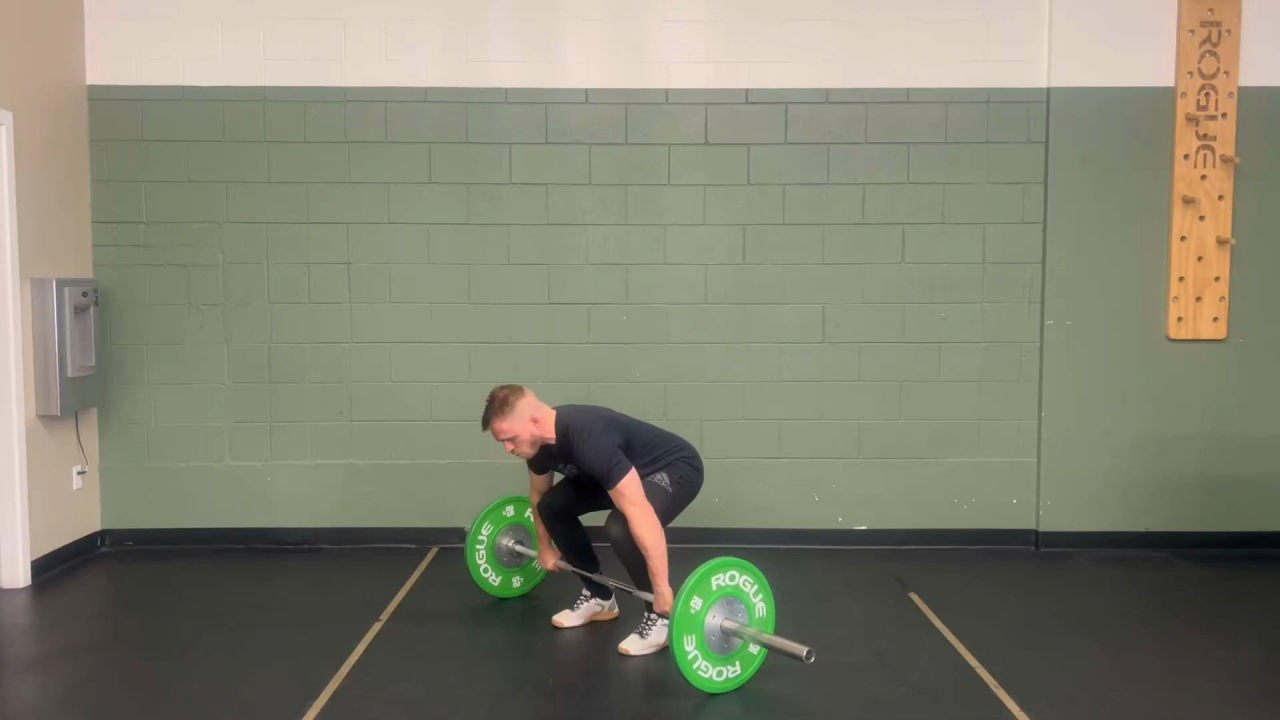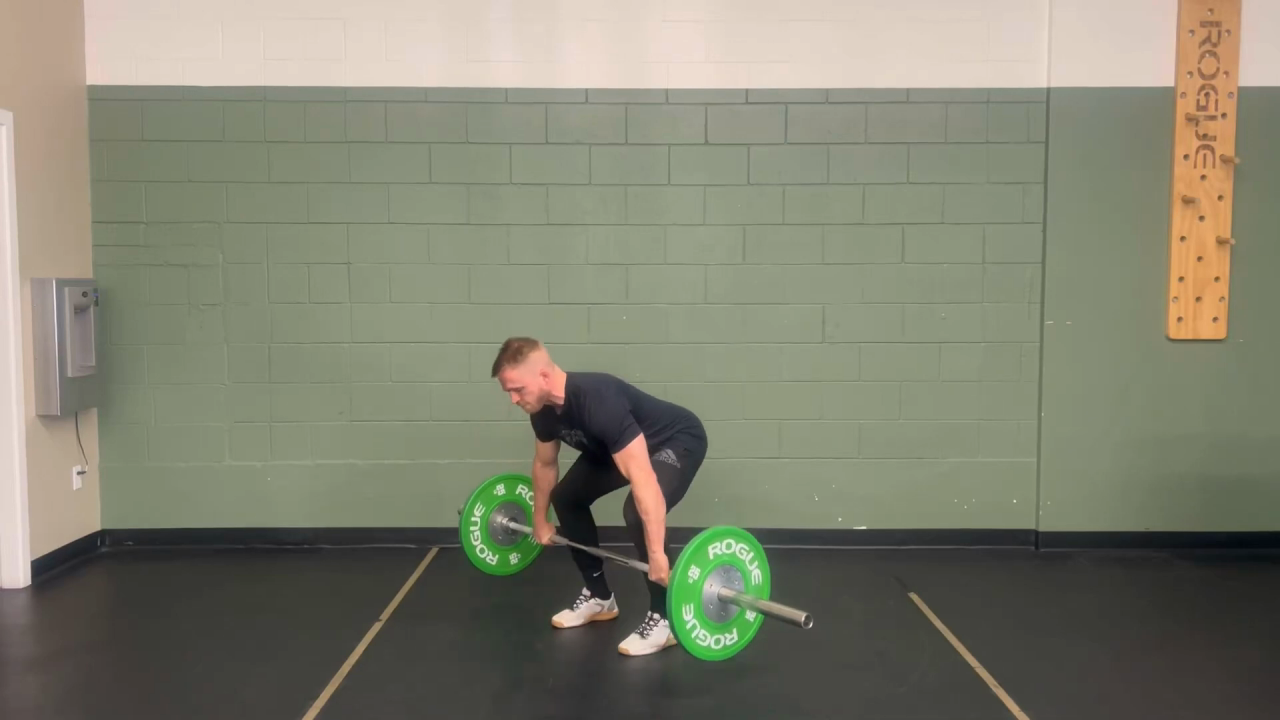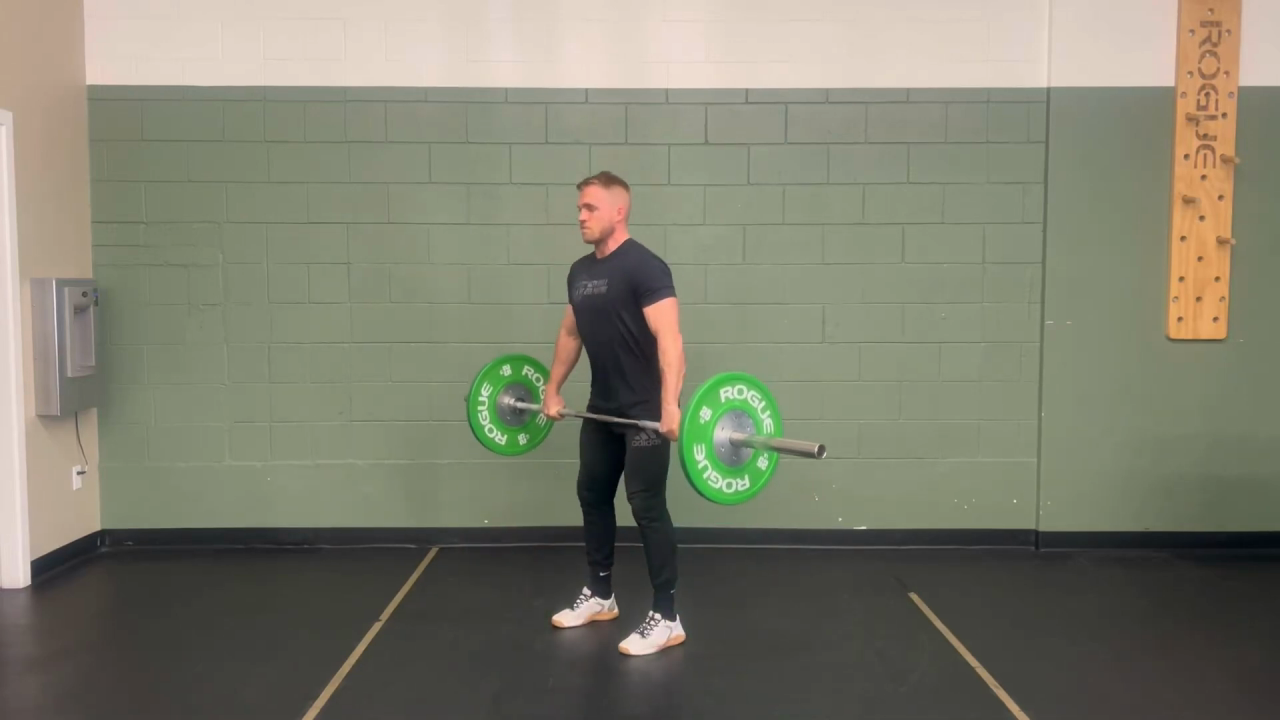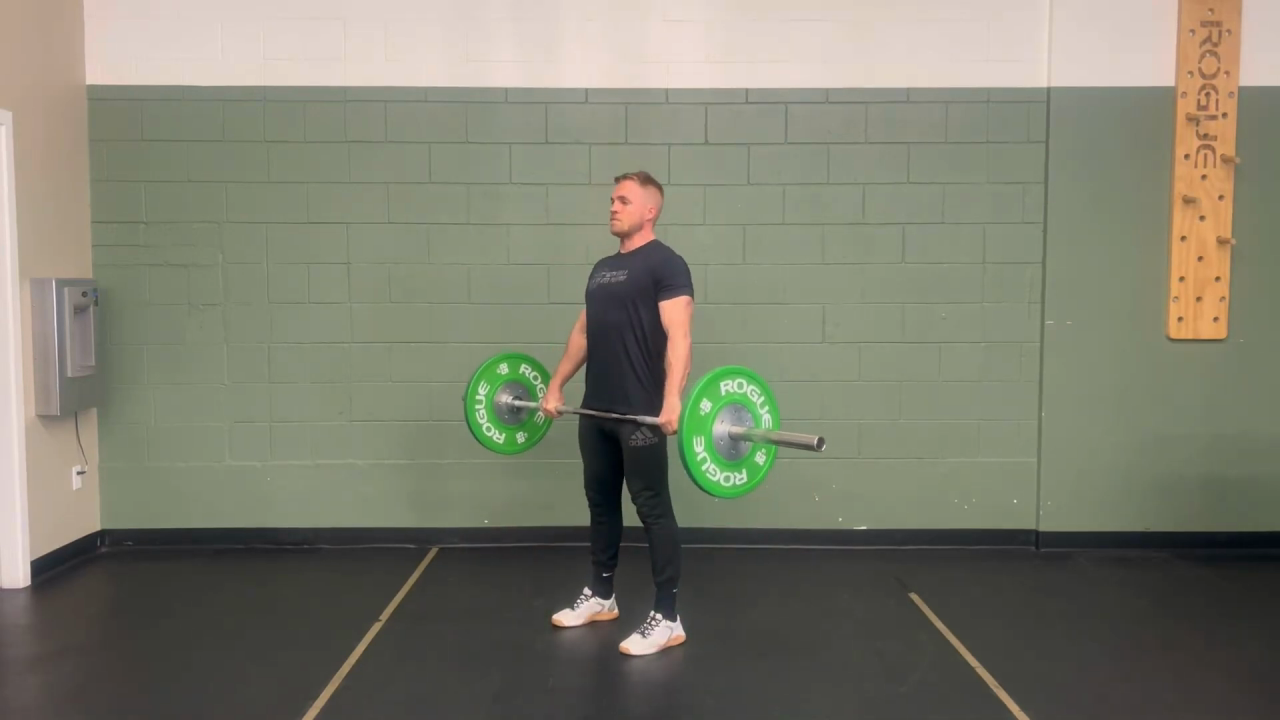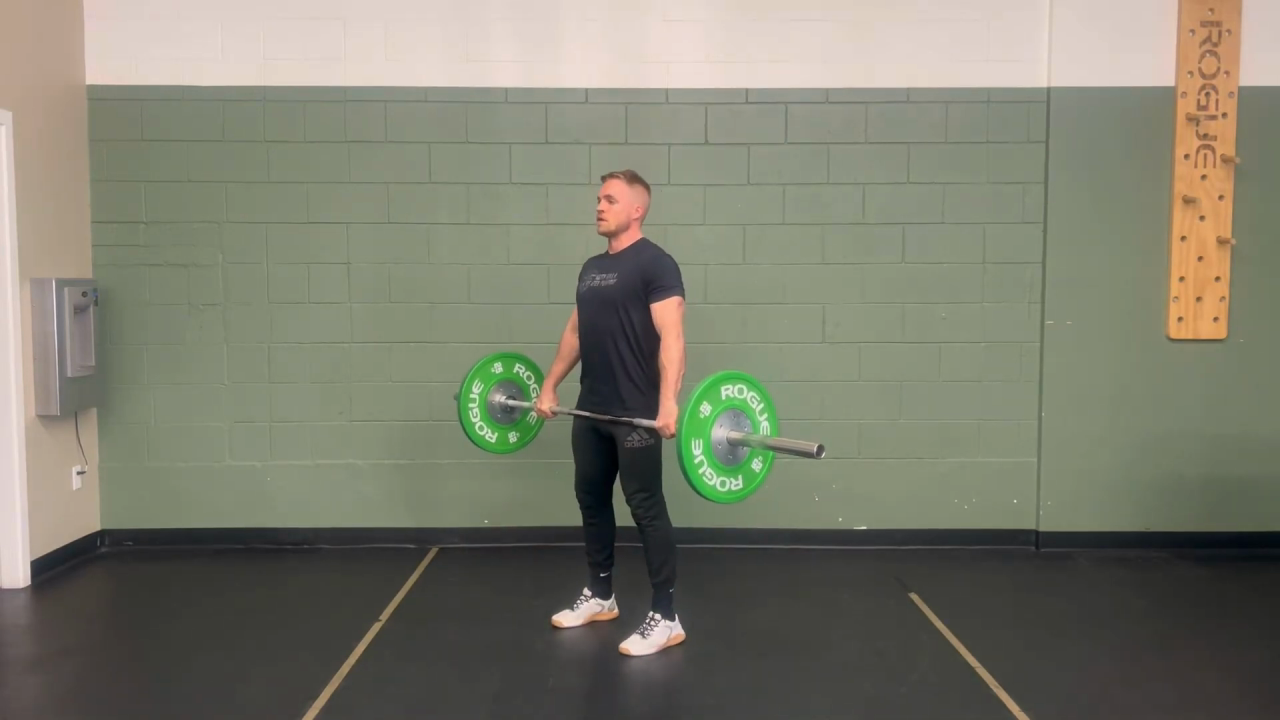
dt=0.5s
person 1, frame 1
left shoulder: (589, 439)
right shoulder: (538, 442)
left elbow: (640, 514)
right elbow: (539, 494)
left wrist: (662, 587)
right wrist: (544, 547)
left hip: (675, 468)
left knee: (620, 528)
right knee: (552, 507)
left ankle: (660, 617)
right ankle: (599, 597)
person 1, frame 2
left shoulder: (599, 402)
right shoulder: (544, 410)
left elbow: (643, 478)
right elbow: (544, 464)
left wrist: (657, 555)
right wrist: (540, 521)
left hip: (678, 440)
left knee: (637, 513)
right knee: (565, 496)
left ankle: (662, 618)
right ankle: (599, 596)
person 1, frame 3
left shoulder: (644, 266)
right shoulder: (580, 270)
left elbow: (669, 340)
right elbow: (570, 334)
left wrist: (671, 406)
right wrist: (552, 389)
left hip: (644, 408)
right hip: (603, 406)
left knee: (647, 506)
right knee: (592, 495)
left ankle: (666, 619)
right ankle: (599, 596)
person 1, frame 4
left shoulder: (666, 264)
right shoulder: (602, 268)
left elbow: (678, 336)
right elbow: (583, 332)
left wrist: (672, 401)
right wrist: (555, 385)
left hip: (640, 412)
right hip: (596, 409)
left knee: (652, 508)
right knee: (601, 502)
left ankle: (666, 618)
right ankle: (600, 595)
person 1, frame 5
left shoulder: (654, 264)
right shoulder: (591, 268)
left elbow: (671, 337)
right elbow: (574, 332)
left wrist: (668, 402)
right wrist: (549, 386)
left hip: (636, 412)
right hip: (591, 409)
left knee: (646, 507)
right knee: (591, 499)
left ankle: (665, 618)
right ankle: (600, 595)
